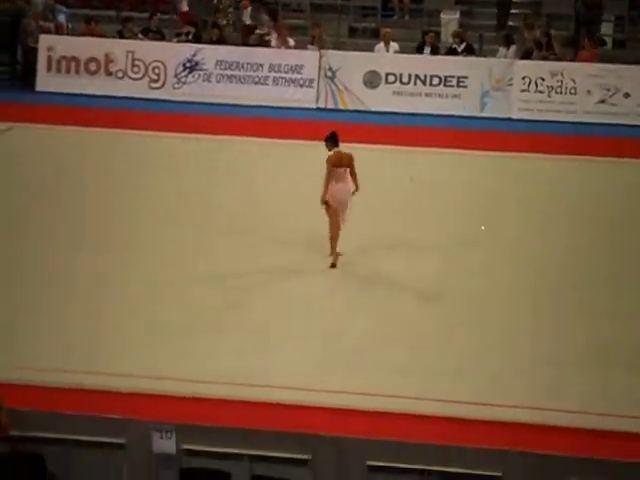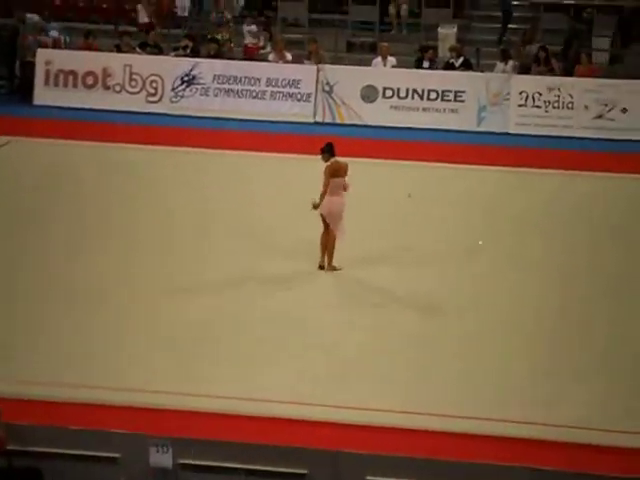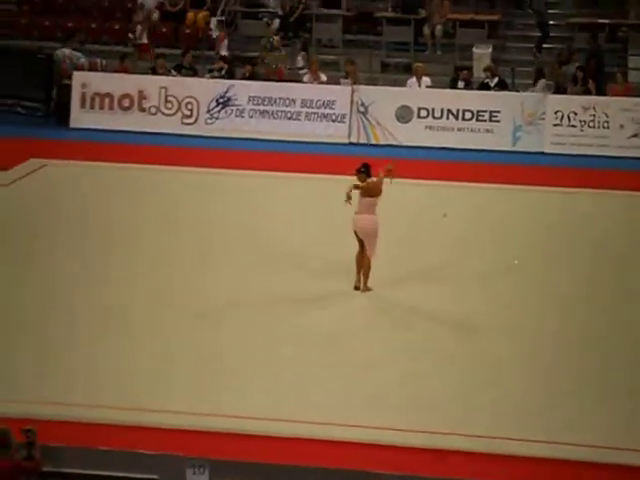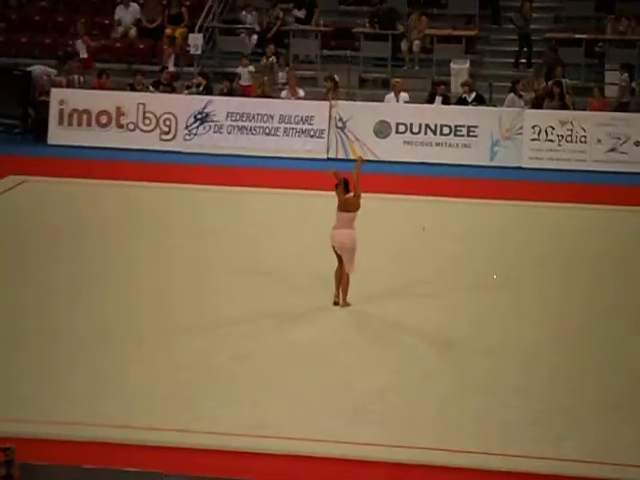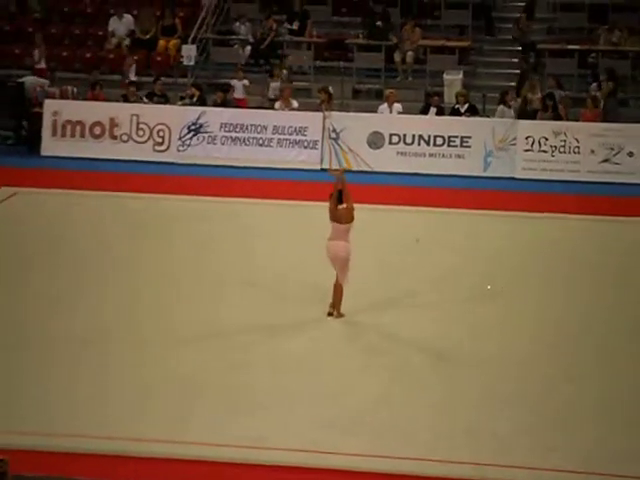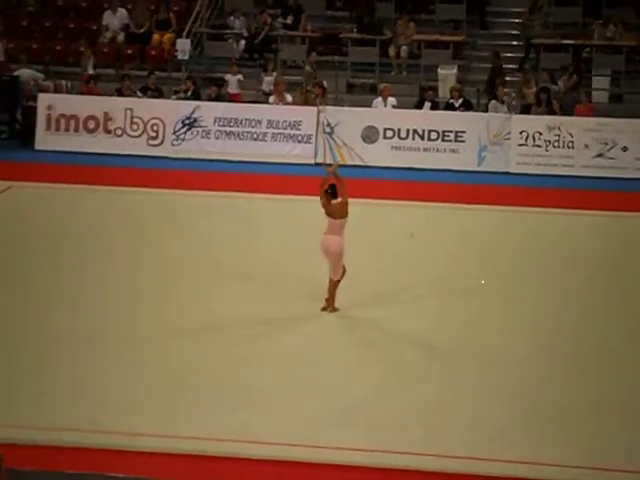
dt=0.5s
person 1, frame 1
left shoulder: (331, 158)
right shoulder: (349, 156)
left elbow: (328, 177)
right elbow: (353, 174)
left wrist: (324, 194)
right wrist: (356, 187)
left hip: (332, 191)
right hip: (344, 190)
left knee: (333, 223)
right knee: (337, 223)
left ankle: (334, 254)
right ankle: (333, 250)
person 1, frame 2
left shoulder: (329, 168)
right shoulder: (345, 165)
left elbow: (326, 187)
left wrist: (319, 202)
left hip: (328, 201)
right hip: (338, 202)
left knee: (326, 230)
right knee: (333, 233)
left ankle: (322, 260)
right ankle: (329, 264)
person 1, frame 3
left shoulder: (365, 187)
right shoulder: (379, 183)
left elbow: (354, 185)
right elbow: (382, 174)
left wrist: (349, 192)
right wrist: (387, 170)
left hip: (359, 220)
right hip: (371, 221)
left knee: (361, 249)
right knee: (368, 253)
left ankle: (358, 280)
right ankle: (364, 285)
person 1, frame 4
left shoulder: (342, 201)
right shoulder: (356, 199)
left elbow: (341, 185)
right elbow: (356, 181)
left wrist: (337, 176)
right wrist: (358, 166)
left hip: (336, 235)
right hip: (348, 236)
left knee: (340, 265)
right knee: (347, 269)
left ankle: (337, 295)
right ankle: (343, 300)
person 1, frame 5
left shoulder: (333, 212)
right shoulder: (350, 211)
left elbow: (335, 194)
right elbow: (346, 193)
left wrist: (337, 180)
right wrist: (342, 178)
left hip: (331, 245)
right hip: (343, 247)
left knee: (339, 277)
right knee: (341, 280)
left ankle: (333, 306)
right ankle: (337, 311)
person 1, frame 6
left shoulder: (327, 208)
right shoulder: (344, 204)
left elbow: (321, 190)
right elbow: (342, 186)
left wrist: (328, 175)
right wrist: (335, 173)
left hip: (326, 240)
right hip: (336, 243)
left knee: (340, 271)
right knee: (335, 275)
left ankle: (329, 300)
right ankle: (330, 305)
